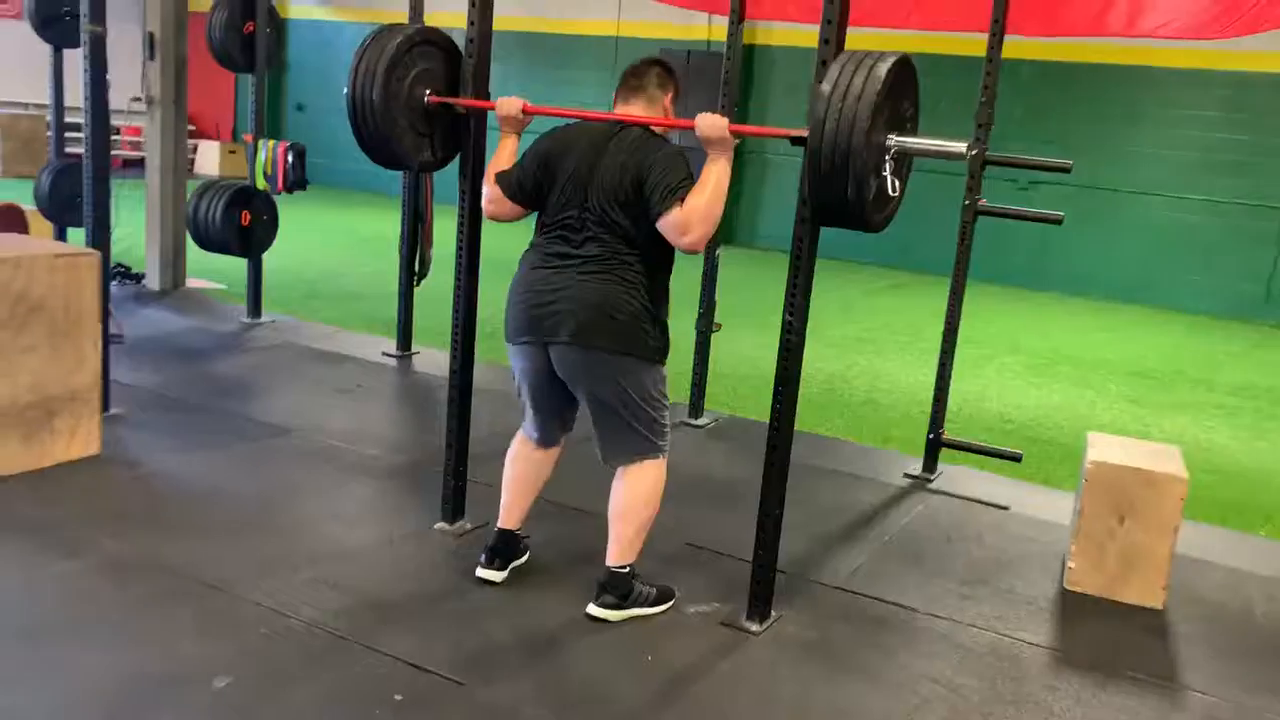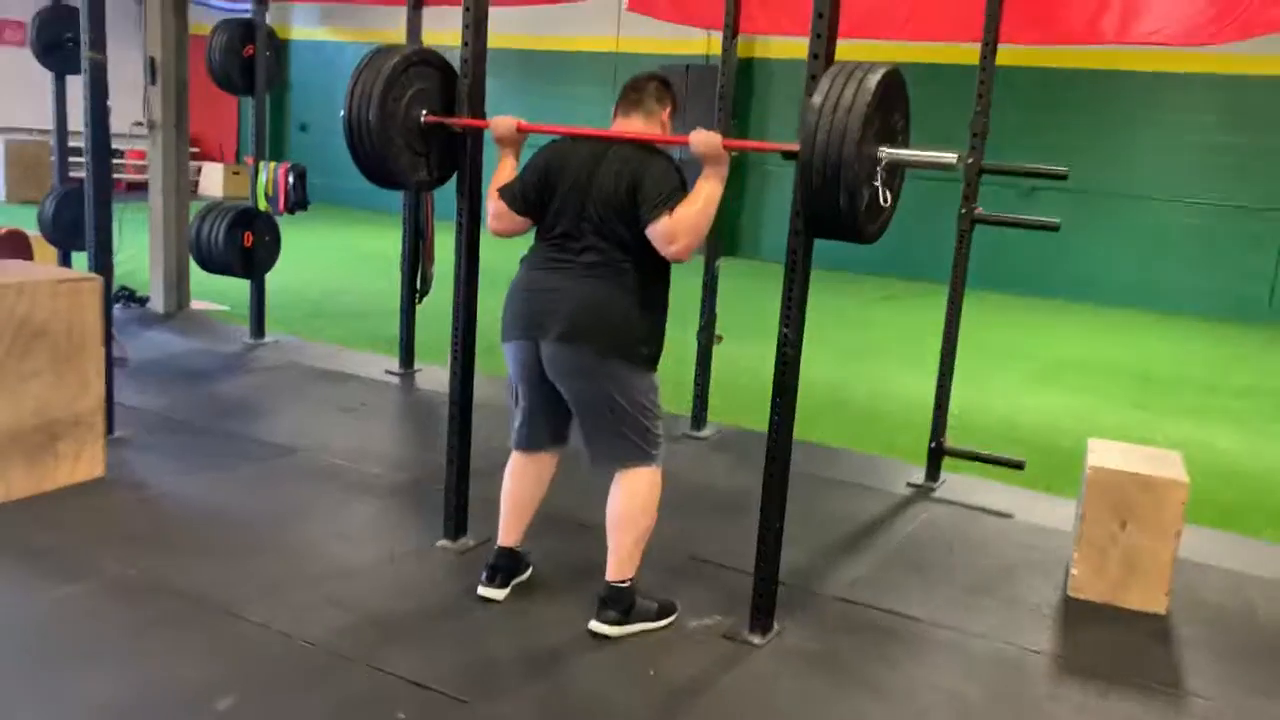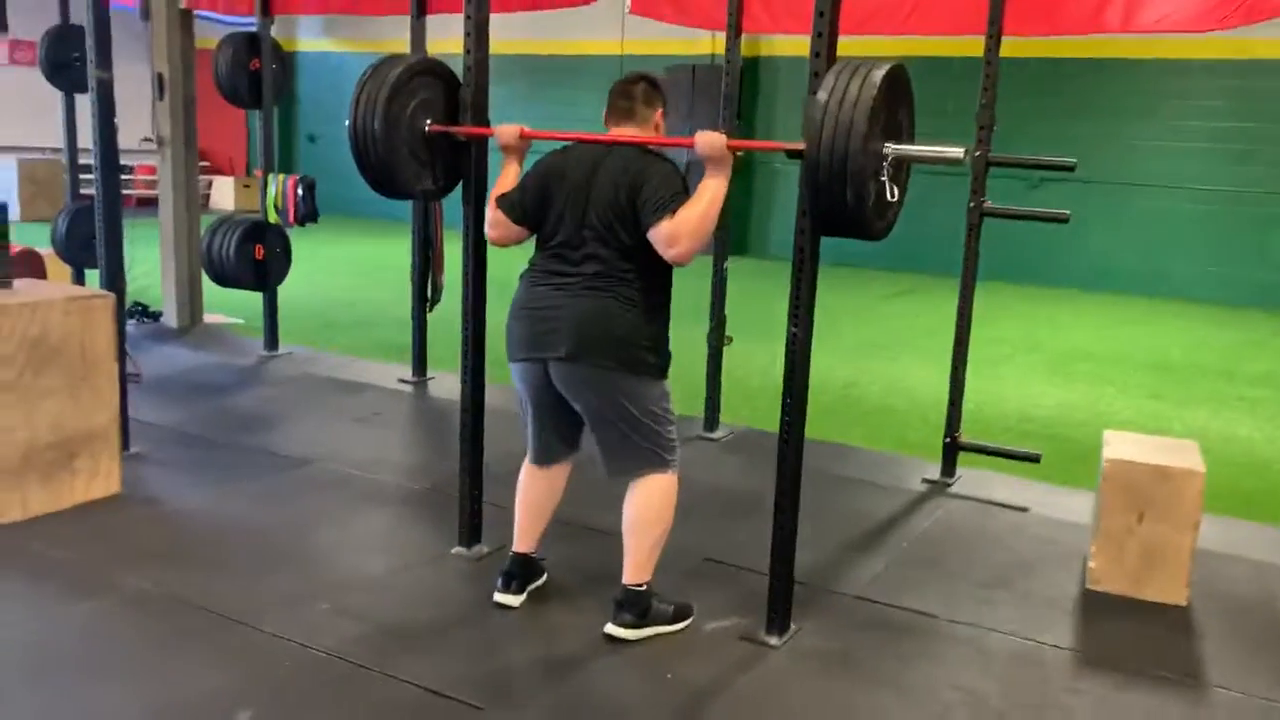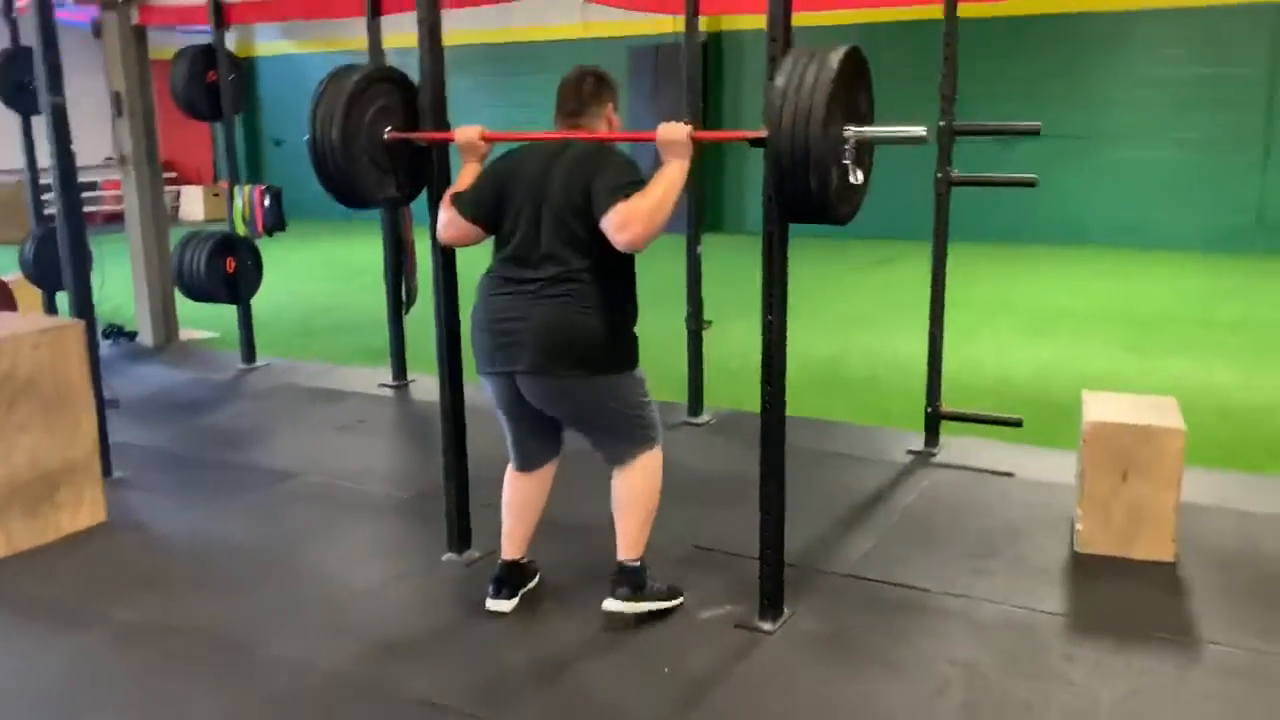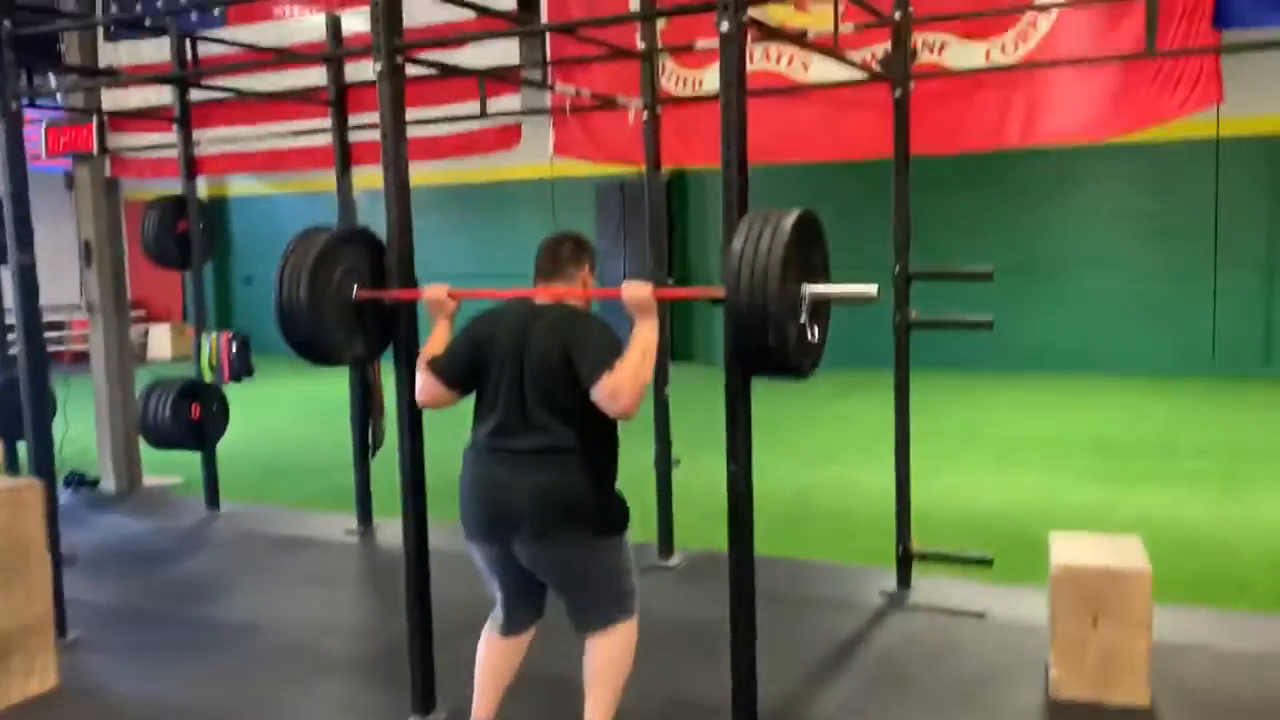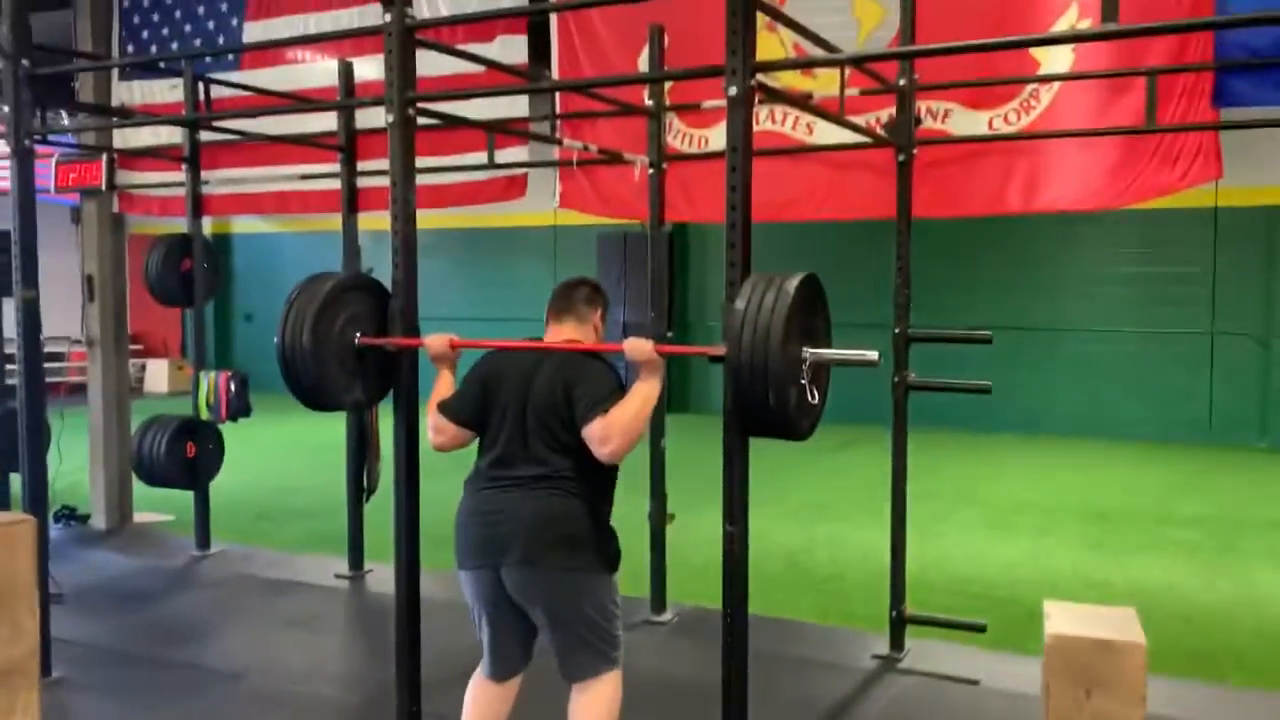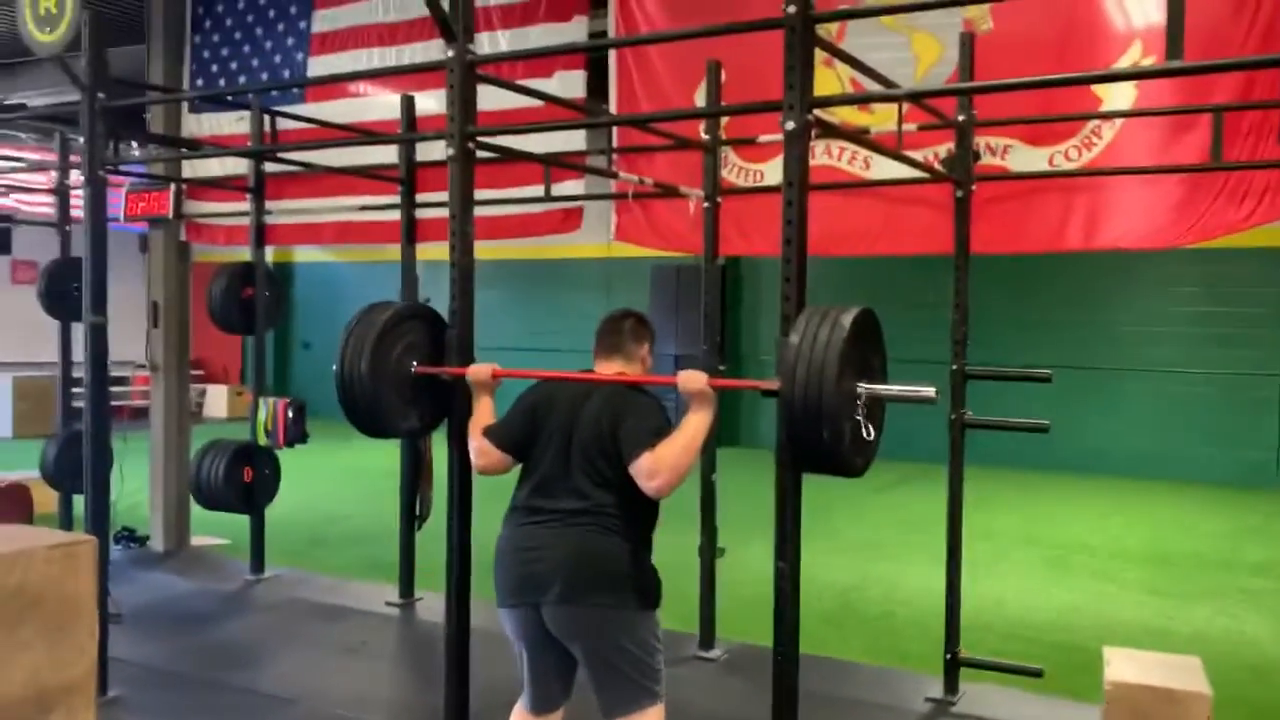
dt=0.3s
person 1, frame 1
left shoulder: (559, 140)
right shoulder: (659, 155)
left elbow: (494, 203)
right elbow: (690, 232)
left wrist: (509, 133)
right wrist: (719, 155)
left hip: (532, 309)
right hip: (609, 323)
left knee: (540, 430)
right knee: (642, 451)
left ankle: (501, 547)
right ankle: (617, 584)
person 1, frame 2
left shoulder: (557, 152)
right shoulder: (653, 166)
left elbow: (499, 220)
right elbow: (676, 241)
left wrist: (507, 150)
right wrist: (713, 172)
left hip: (529, 312)
right hip: (599, 329)
left knee: (534, 442)
right knee: (637, 460)
left ankle: (503, 564)
right ankle: (618, 599)
person 1, frame 3
left shoulder: (556, 163)
right shoulder: (653, 171)
left elbow: (497, 228)
right elbow: (678, 244)
left wrist: (511, 159)
right wrist: (716, 172)
left hip: (533, 327)
right hip: (606, 340)
left knee: (546, 453)
right knee: (653, 466)
left ankle: (517, 571)
right ankle: (634, 602)
person 1, frame 4
left shoulder: (511, 164)
right shoulder: (607, 165)
left elbow: (449, 229)
right elbow: (630, 230)
left wrist: (471, 161)
right wrist: (675, 162)
left hip: (499, 335)
right hip: (574, 341)
left knee: (531, 455)
right knee: (637, 448)
left ankle: (509, 576)
right ankle: (629, 580)
person 1, frame 5
left shoulder: (487, 325)
right shoulder: (583, 329)
left elbow: (427, 392)
right elbow: (620, 399)
left wrist: (440, 320)
right wrist: (646, 323)
left hip: (486, 501)
right hip: (564, 505)
left knee: (512, 613)
right knee: (613, 613)
person 1, frame 6
left shoulder: (495, 363)
right shoulder: (589, 370)
left elbow: (441, 434)
right elbow: (609, 443)
left wrist: (444, 369)
right wrist: (649, 378)
left hip: (481, 533)
right hip: (556, 540)
left knee: (499, 663)
right knee: (597, 668)
person 1, frame 7
left shoulder: (543, 394)
right shoulder: (637, 405)
left elbow: (484, 458)
right elbow: (656, 477)
left wrist: (483, 394)
right wrist: (700, 410)
left hip: (521, 566)
right hip: (597, 576)
